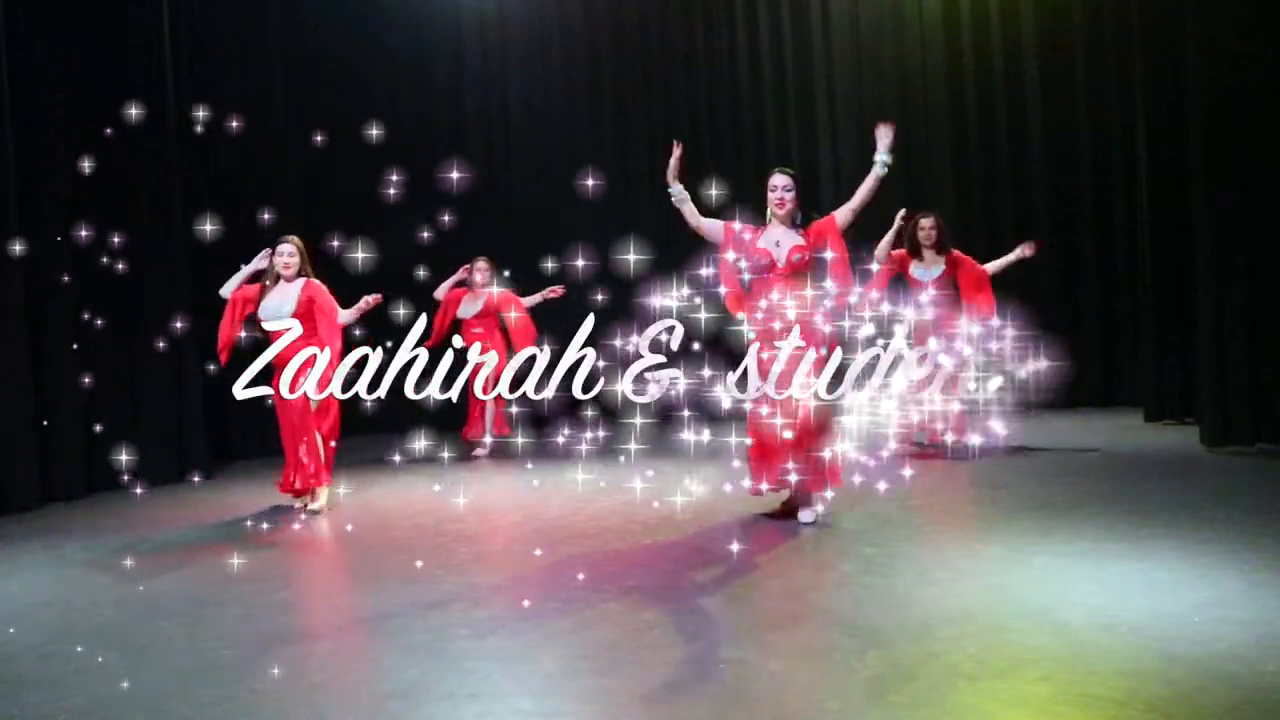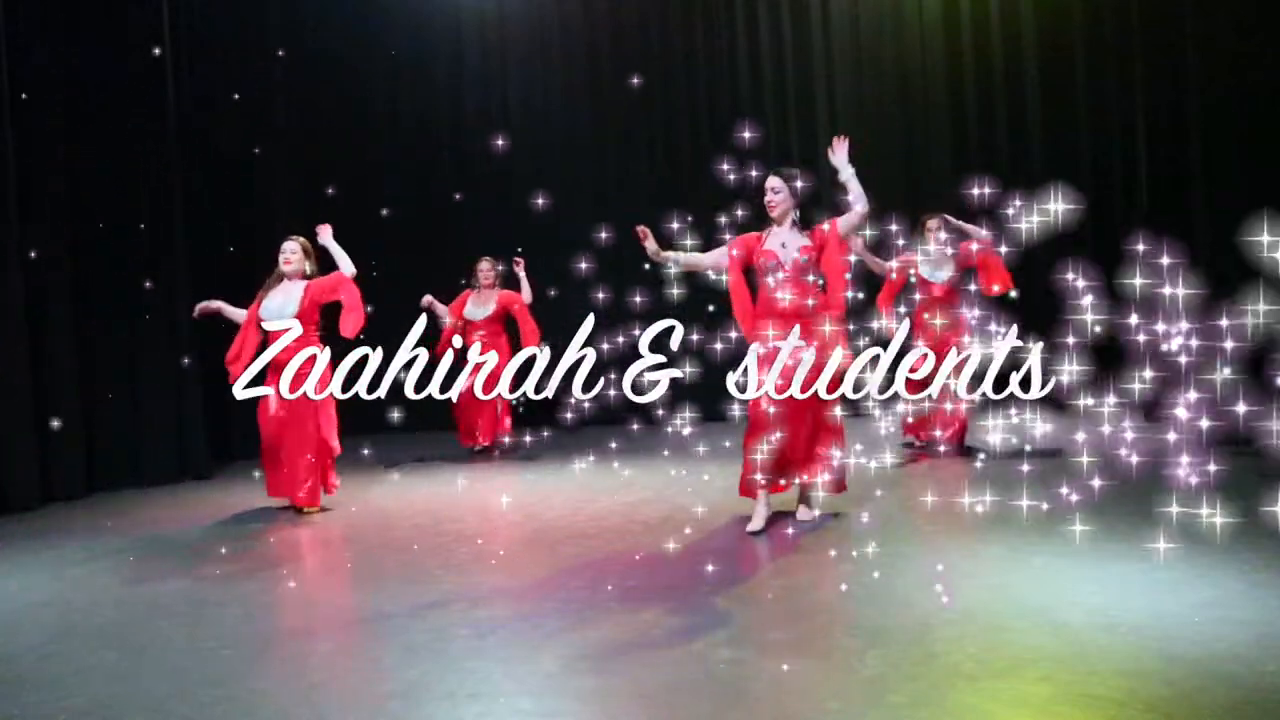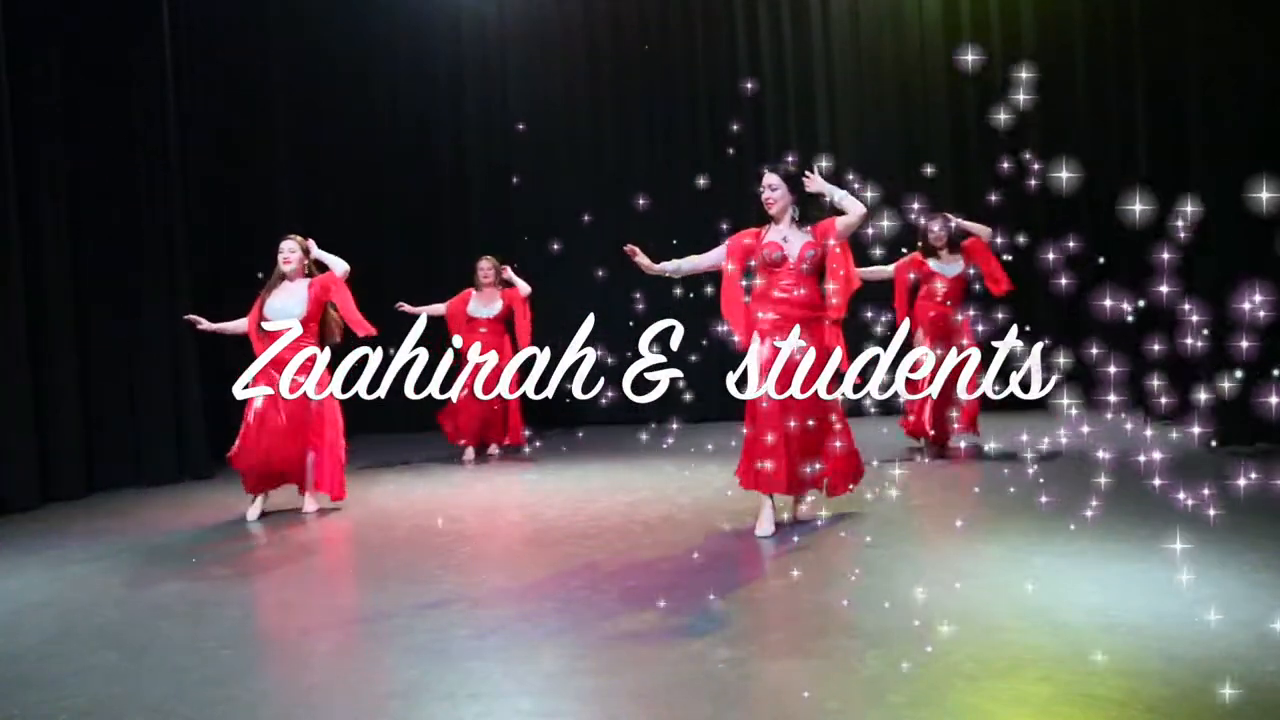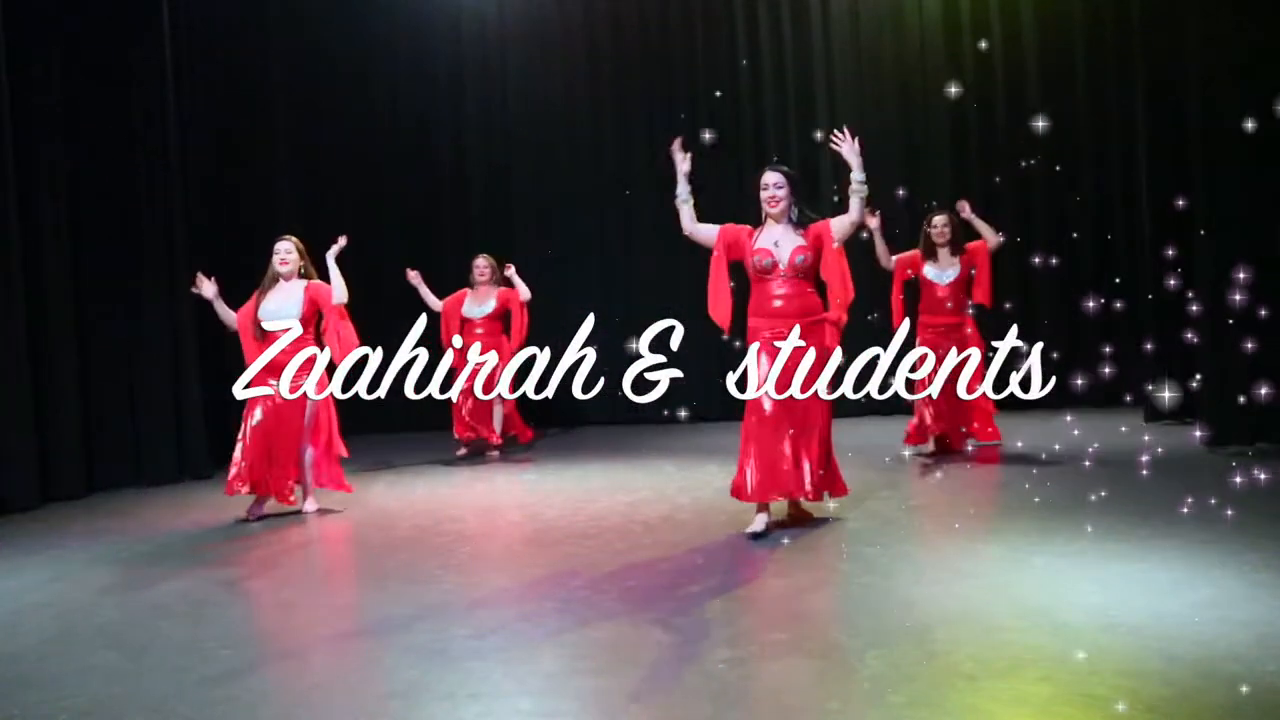
dt=0.3s
person 1, frame 1
left shoulder: (815, 233)
right shoulder: (747, 236)
left elbow: (860, 201)
right elbow: (697, 222)
left wrist: (882, 157)
right wrist: (675, 180)
left hip: (808, 332)
right hip: (768, 334)
left knee: (806, 411)
right knee: (772, 414)
left ankle: (807, 496)
right ankle: (789, 492)
person 1, frame 2
left shoulder: (819, 236)
right shoulder: (753, 243)
left elbow: (860, 212)
right elbow: (705, 260)
left wrist: (844, 169)
right wrist: (661, 254)
left hip: (812, 335)
right hip: (770, 336)
left knee: (813, 415)
right knee: (767, 414)
left ankle: (807, 495)
right ankle: (763, 503)
person 1, frame 3
left shoulder: (819, 233)
right shoulder: (751, 239)
left elbow: (858, 212)
right elbow: (703, 261)
left wrist: (824, 188)
right wrist: (657, 267)
left hip: (810, 333)
right hip: (768, 331)
left knee: (810, 414)
right knee: (767, 412)
left ankle: (803, 494)
right ankle: (766, 505)
person 1, frame 4
left shoulder: (815, 234)
right shoulder: (743, 237)
left elbow: (856, 215)
right elbow: (691, 227)
left wrist: (855, 164)
right wrist: (682, 178)
left hip: (810, 335)
right hip: (767, 337)
left knee: (807, 416)
right knee: (765, 414)
left ankle: (797, 500)
right ankle: (762, 506)
person 2, frame 1
left shoulder: (311, 287)
right shoulder: (265, 291)
left elbow: (337, 318)
right elbow: (227, 294)
left wrist: (360, 308)
right wrist: (252, 268)
left hip: (311, 365)
right hip: (283, 370)
left knee: (305, 423)
right knee: (293, 430)
left ankle: (318, 487)
right ankle: (303, 488)
person 2, frame 2
left shoulder: (314, 287)
right shoulder: (269, 291)
left elbow: (349, 274)
right elbow: (249, 319)
left wrist: (330, 244)
right wrist: (218, 306)
left hip: (308, 369)
right hip: (278, 372)
left knee: (306, 432)
right knee: (273, 430)
left ankle: (309, 494)
right ankle: (288, 487)
person 2, frame 3
left shoulder: (317, 286)
right shoulder: (270, 291)
left elbow: (344, 269)
right elbow: (250, 324)
left wrist: (319, 254)
right wrist: (214, 326)
left hip: (307, 370)
right hip: (272, 371)
left knee: (308, 434)
right knee: (258, 430)
left ankle: (310, 494)
right ankle: (258, 492)
person 2, frame 4
left shoulder: (312, 289)
right shoulder: (264, 293)
left elbow: (339, 300)
right elbow: (238, 323)
left wrist: (331, 260)
right wrist: (215, 299)
left hip: (305, 372)
right hip: (269, 374)
left knee: (304, 434)
right knee: (258, 431)
left ankle: (309, 495)
right ankle: (261, 494)
person 3, frame 1
left shoulder: (952, 257)
right shoulder: (906, 258)
left elbow: (984, 270)
right elbow: (880, 256)
left wrist: (1015, 255)
right wrist: (896, 227)
left hip: (948, 325)
right hip: (921, 326)
left ankle: (950, 432)
right ankle: (928, 431)
person 3, frame 2
left shoulder: (959, 255)
right shoulder: (914, 260)
left elbow: (987, 242)
right elbow: (883, 269)
left wrist: (956, 224)
right wrist: (862, 252)
left hip: (953, 327)
right hip: (925, 326)
left knee: (953, 380)
right knee: (920, 376)
left ankle: (952, 435)
right ankle: (917, 432)
person 3, frame 3
left shoulder: (964, 252)
right shoulder: (920, 259)
left elbow: (987, 234)
right elbow: (887, 271)
left wrist: (957, 222)
left hip: (956, 324)
right hip: (926, 322)
left knee: (955, 378)
right knee: (926, 374)
left ankle: (945, 434)
right ankle: (925, 433)
person 3, frame 4
left shoulder: (966, 253)
right shoulder: (919, 257)
left elbow: (994, 242)
right elbow: (888, 262)
left wrist: (971, 217)
right wrist: (876, 232)
left hip: (961, 328)
right hip: (930, 329)
left knee: (965, 383)
right knee: (929, 381)
left ankle: (956, 437)
right ankle: (928, 436)
person 4, frame 1
left shoulder: (497, 293)
right shoulder: (463, 294)
left elbow: (521, 303)
right elbow: (439, 296)
left wrist: (543, 295)
right wrist: (456, 277)
left hip: (492, 348)
left knee: (487, 391)
right knee: (477, 394)
left ankle: (485, 442)
right ankle: (481, 437)
person 4, frame 2
left shoulder: (503, 296)
right shoulder: (467, 296)
left elbow: (525, 300)
right elbow: (447, 314)
left wrist: (521, 274)
right wrist: (431, 302)
left hip: (495, 351)
left knee: (494, 394)
right knee: (469, 395)
left ankle: (493, 440)
right ankle: (479, 438)
person 4, frame 3
left shoulder: (506, 295)
right shoulder: (469, 295)
left elbow: (526, 291)
right elbow: (443, 308)
left wrist: (511, 276)
right wrist: (414, 309)
left hip: (497, 352)
left knee: (496, 398)
right knee: (468, 397)
left ankle: (495, 442)
right ankle: (469, 444)
person 4, frame 4
left shoulder: (502, 293)
right shoulder: (465, 295)
left elbow: (525, 297)
right elbow: (439, 306)
left wrist: (513, 276)
right wrist: (419, 284)
left hip: (495, 352)
right hip: (471, 353)
left knee: (495, 395)
right knee: (466, 396)
left ankle: (495, 443)
right ankle: (467, 440)
